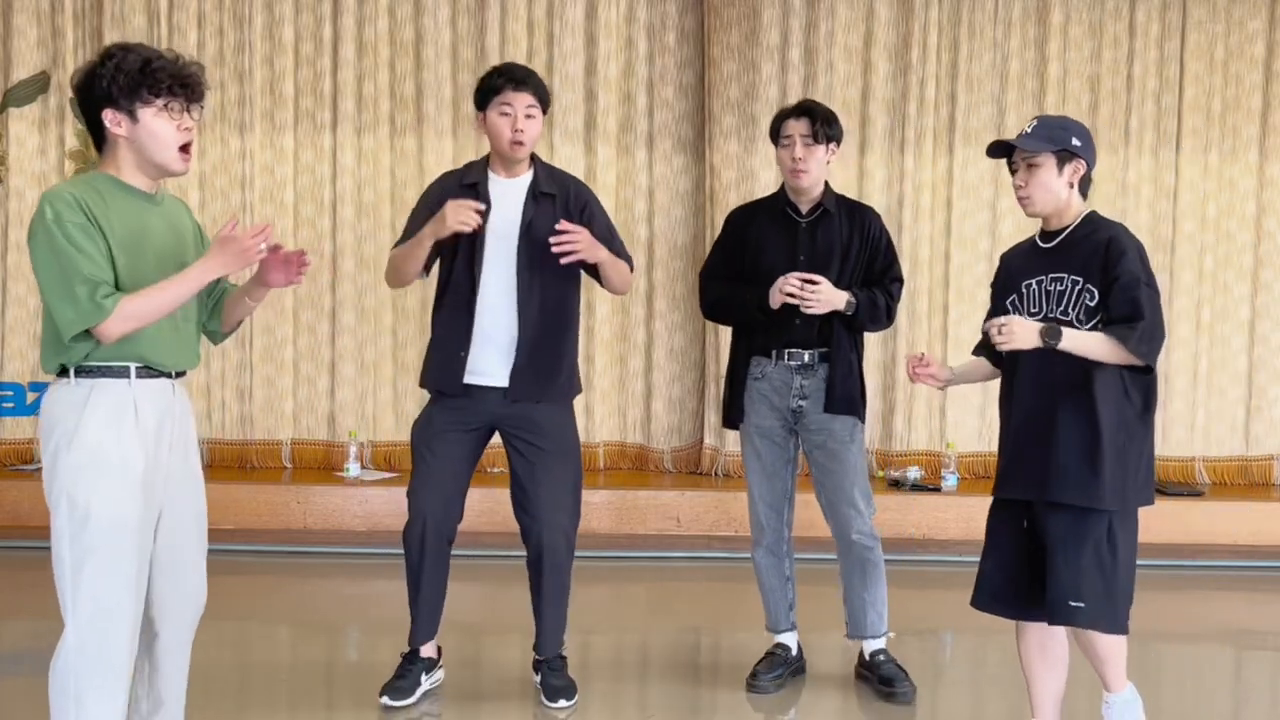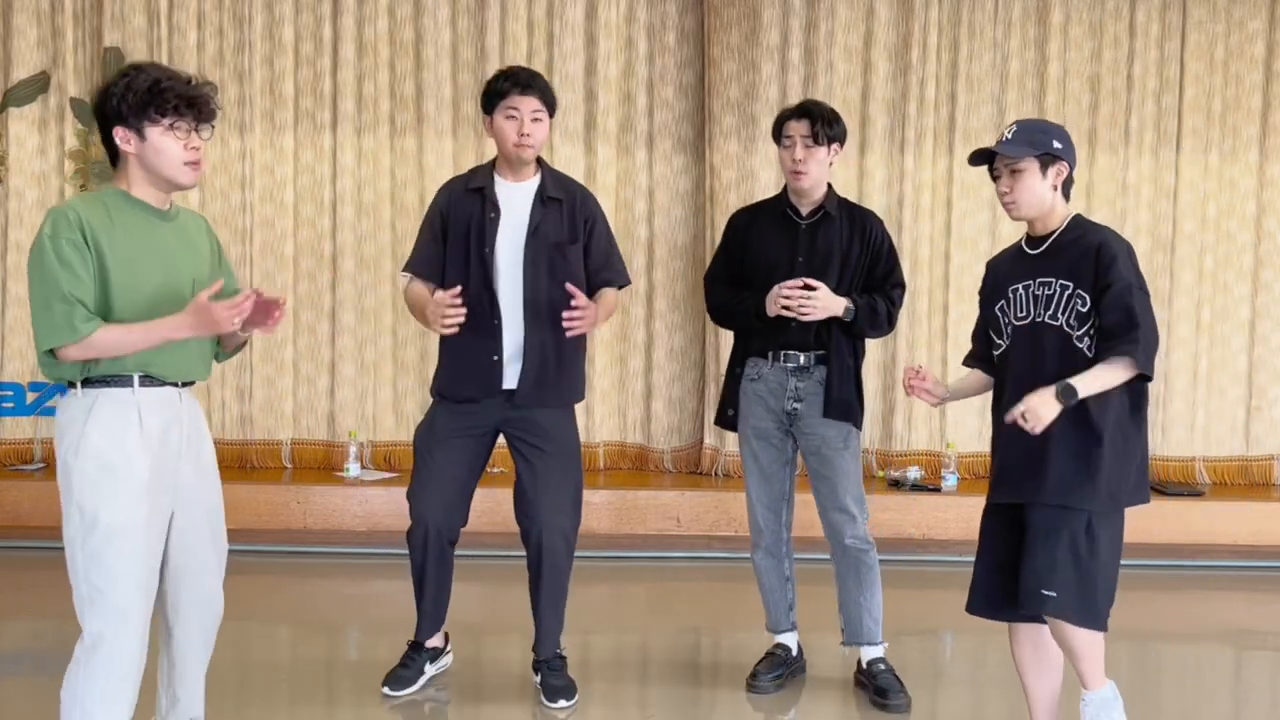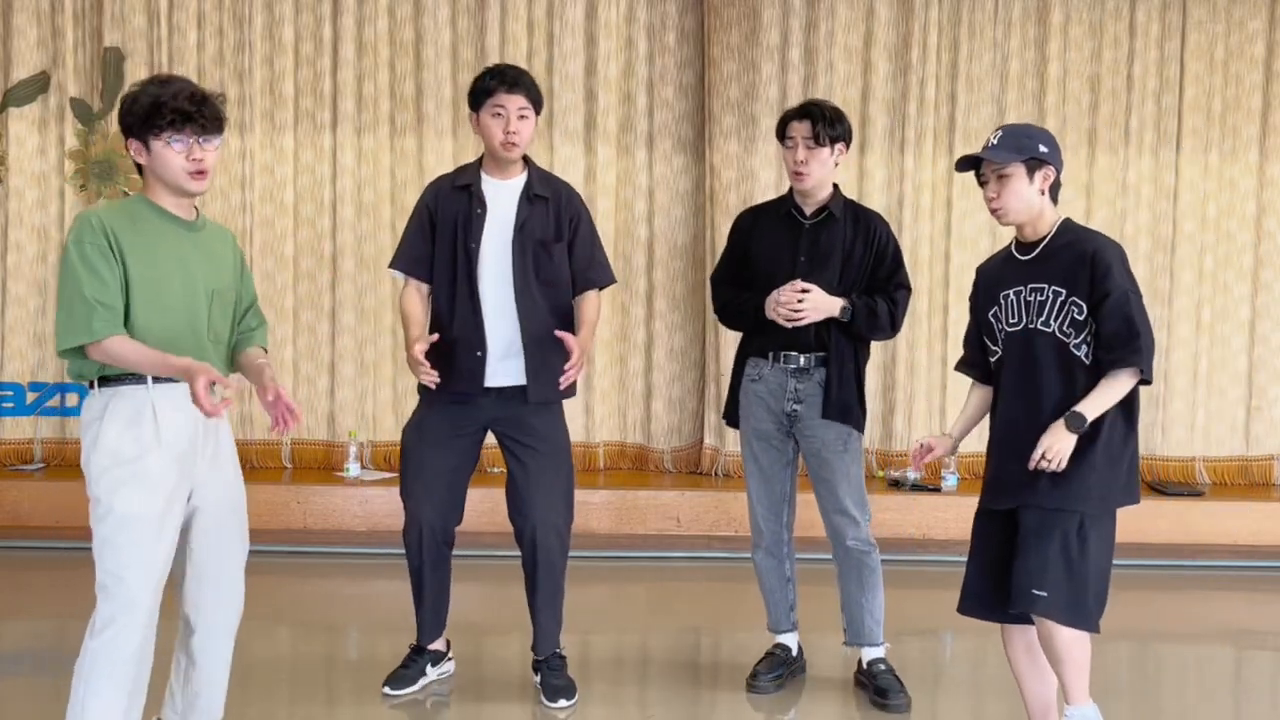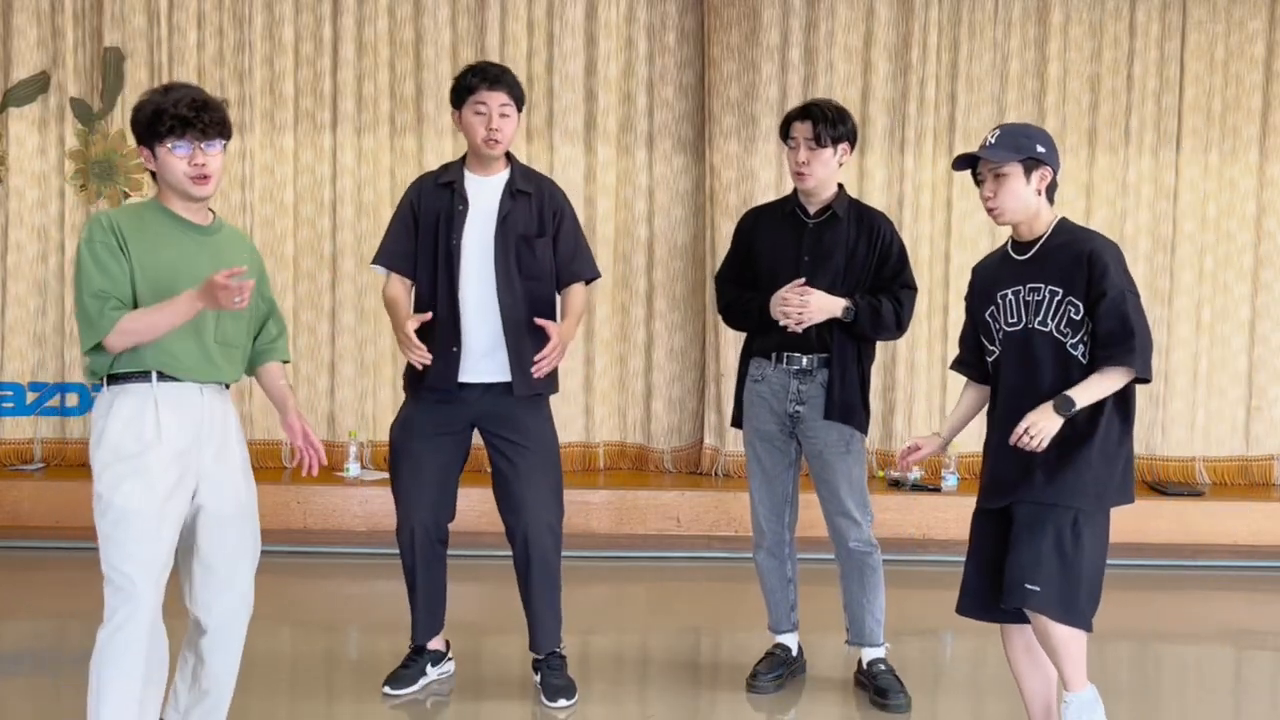
dt=0.2s
person 1, frame 1
left shoulder: (176, 213)
right shoulder: (67, 207)
left elbow: (215, 320)
right elbow: (107, 320)
left wrist: (260, 282)
right wrist: (211, 265)
left hip: (170, 410)
right hip: (99, 412)
left knee: (178, 595)
right knee: (102, 609)
person 1, frame 2
left shoulder: (197, 230)
right shoulder: (73, 223)
left elbow: (216, 344)
right elbow: (71, 341)
left wrist: (247, 320)
right wrist: (184, 322)
left hip: (185, 418)
right hip: (111, 422)
left knee: (198, 599)
right knee: (117, 612)
person 1, frame 3
left shoulder: (222, 241)
right shoulder: (101, 227)
left elbow: (242, 337)
right elbow: (96, 338)
left wrist: (265, 382)
right wrist: (182, 368)
left hip: (206, 425)
right hip: (132, 420)
left knee: (219, 598)
right knee: (130, 601)
person 1, frame 4
left shoulder: (239, 245)
right shoulder: (112, 229)
left elbow: (262, 343)
right elbow: (113, 332)
left wrist: (289, 410)
right wrist: (199, 298)
left hip: (217, 421)
right hip: (141, 417)
left knee: (229, 596)
right knee: (137, 598)
person 2, frame 1
left shoulder: (570, 195)
right shoulder: (449, 192)
left elbow: (623, 282)
right elbow: (397, 274)
left wrist: (598, 252)
right wrist: (435, 229)
left hip: (540, 391)
right hip: (459, 388)
left knee: (550, 526)
right knee: (427, 517)
left ankle: (550, 656)
right ankle: (423, 652)
person 2, frame 2
left shoulder: (575, 202)
right shoulder: (457, 198)
left elbow: (612, 291)
right elbow: (415, 287)
left wrist: (595, 311)
right wrist: (429, 308)
left hip: (544, 395)
right hip: (464, 390)
left knee: (552, 527)
right knee: (430, 518)
left ankle: (549, 656)
right ankle: (429, 641)
person 2, frame 3
left shoulder: (560, 201)
right shoulder: (443, 196)
left elbow: (589, 288)
right elbow: (413, 283)
left wrist: (583, 342)
right wrist: (415, 341)
left hip: (532, 392)
right hip: (452, 389)
left knee: (545, 524)
right knee: (426, 519)
left ankle: (548, 655)
right ankle: (431, 645)
person 2, frame 4
left shoulder: (543, 196)
right shoulder: (427, 193)
left elbow: (576, 280)
right elbow: (395, 276)
left wrist: (566, 328)
right wrist: (403, 323)
left hip: (517, 387)
right hip: (437, 384)
left knee: (536, 521)
right knee: (419, 518)
left ankle: (548, 654)
right ankle: (430, 647)
person 3, frame 1
left shoulder: (861, 222)
right shoulder: (746, 221)
left elbow: (887, 302)
right elbow: (711, 297)
left wrist: (843, 300)
right wrist: (764, 297)
left hip: (830, 382)
right hip: (763, 381)
left knee: (855, 521)
right knee: (768, 523)
left ankle: (873, 649)
right ankle: (785, 643)
person 3, frame 2
left shoulder: (862, 226)
right shoulder: (748, 223)
left elbow: (888, 307)
right elbow: (717, 299)
left wrist: (841, 306)
right wrist: (763, 304)
left hip: (828, 386)
right hip: (760, 382)
left knee: (849, 527)
right knee: (767, 524)
left ankle: (871, 658)
right ankle: (785, 643)
person 3, frame 3
left shoulder: (867, 227)
right shoulder: (754, 223)
left elbow: (892, 311)
right elbow: (723, 299)
left wrist: (836, 306)
right wrist: (763, 306)
left hip: (830, 387)
right hip: (762, 382)
left knee: (851, 527)
right knee: (768, 524)
left ankle: (872, 657)
right ankle: (785, 644)
person 3, frame 4
left shoulder: (872, 228)
right shoulder: (759, 223)
left elbow: (898, 311)
right elbow: (727, 299)
left wrist: (838, 307)
right wrist: (769, 306)
left hip: (833, 388)
right hip: (765, 383)
left knee: (853, 528)
right knee: (770, 525)
left ankle: (871, 657)
right ankle: (785, 644)
person 4, frame 1
left shoulder: (1114, 247)
right shoulder: (1016, 262)
left elbow: (1140, 343)
left wrist: (1048, 333)
right wrist: (948, 374)
left hip: (1094, 460)
right hip: (1026, 461)
left knee: (1084, 593)
right knee: (1027, 601)
person 4, frame 2
left shoulder: (1104, 251)
right shoulder: (1002, 269)
left elbow: (1136, 354)
left wrist: (1062, 393)
right wrist: (942, 390)
left hip: (1086, 463)
right hip: (1017, 465)
left knee: (1058, 592)
right knee: (1019, 601)
person 4, frame 3
left shoulder: (1096, 256)
right shoulder: (992, 273)
left elbow: (1132, 361)
left wrist: (1073, 422)
right wrist: (951, 438)
left hip: (1078, 465)
right hip: (1011, 466)
left knee: (1051, 594)
right knee: (1011, 603)
person 4, frame 4
left shoulder: (1094, 256)
right shoulder: (988, 273)
left elbow: (1128, 359)
left wrist: (1061, 406)
right wrist: (941, 437)
left hip: (1076, 461)
right hip: (1007, 463)
left knee: (1044, 589)
right knee: (1007, 603)
